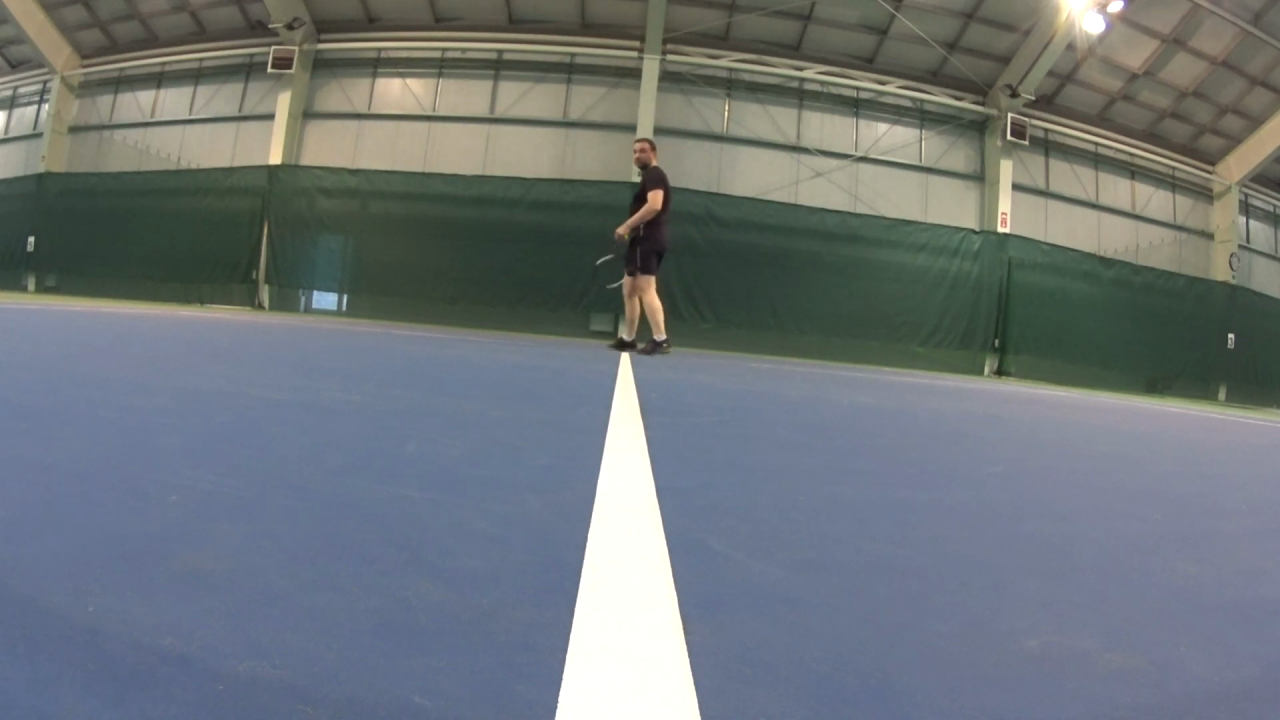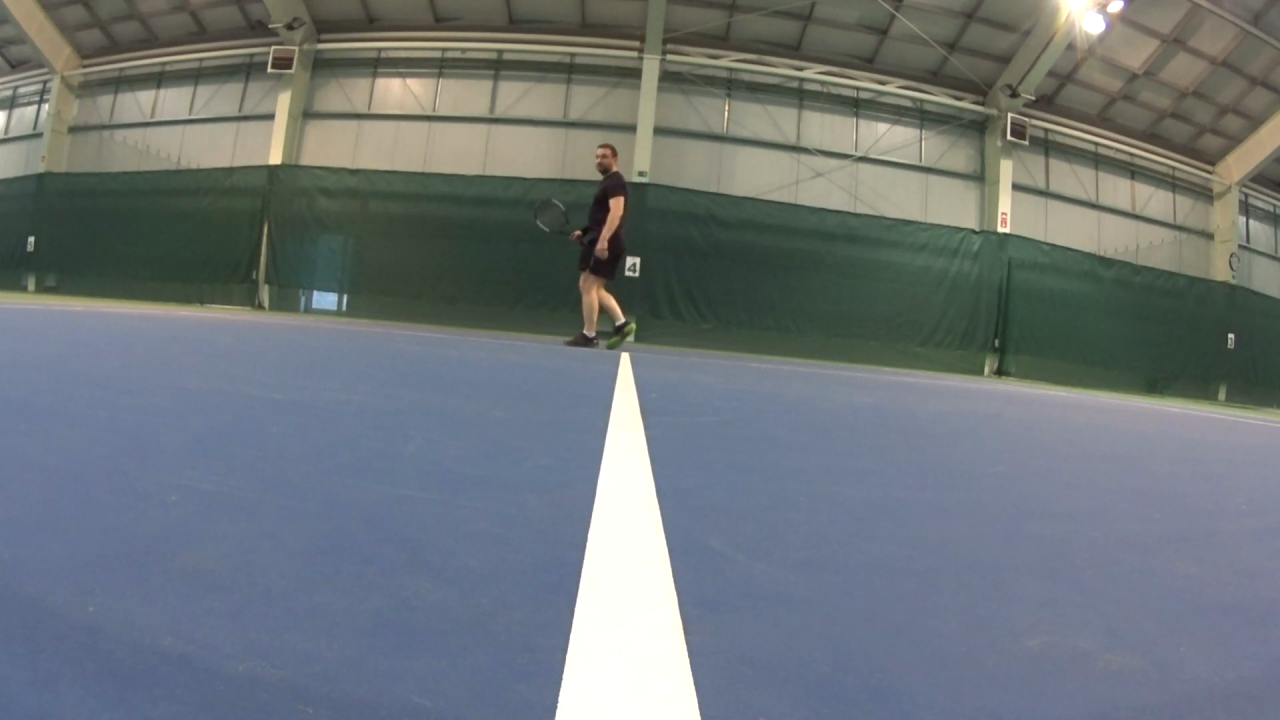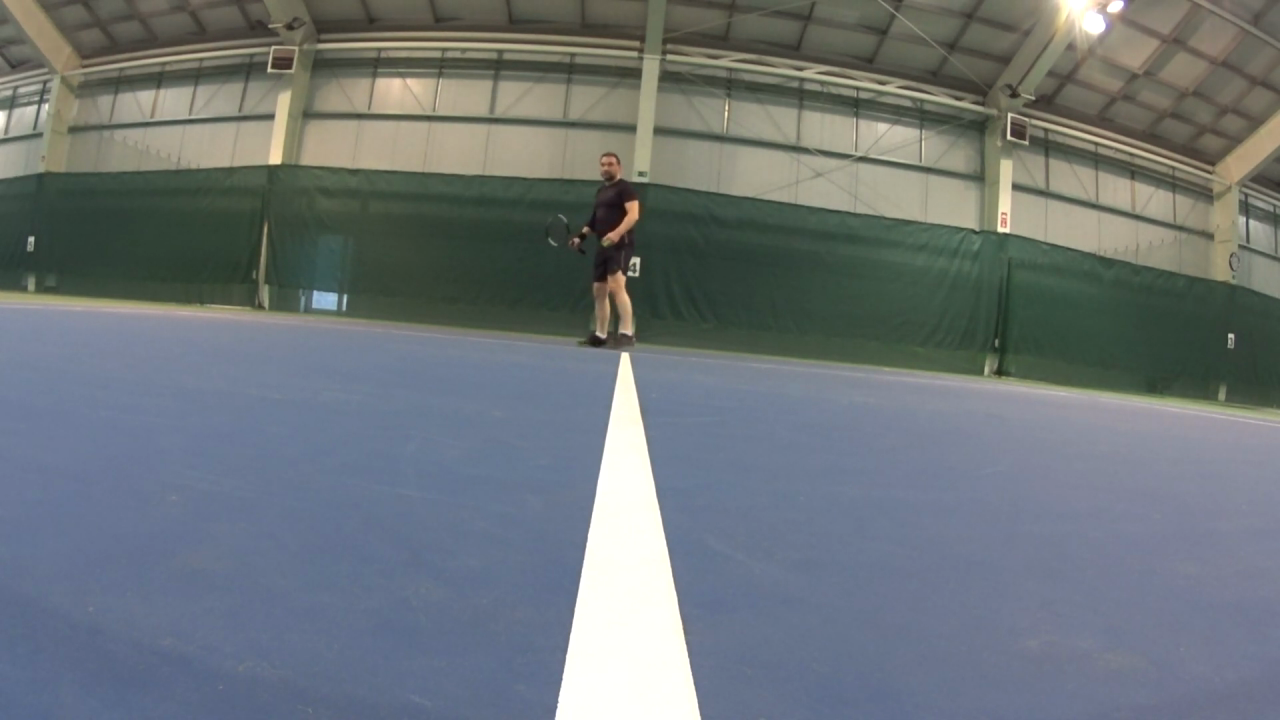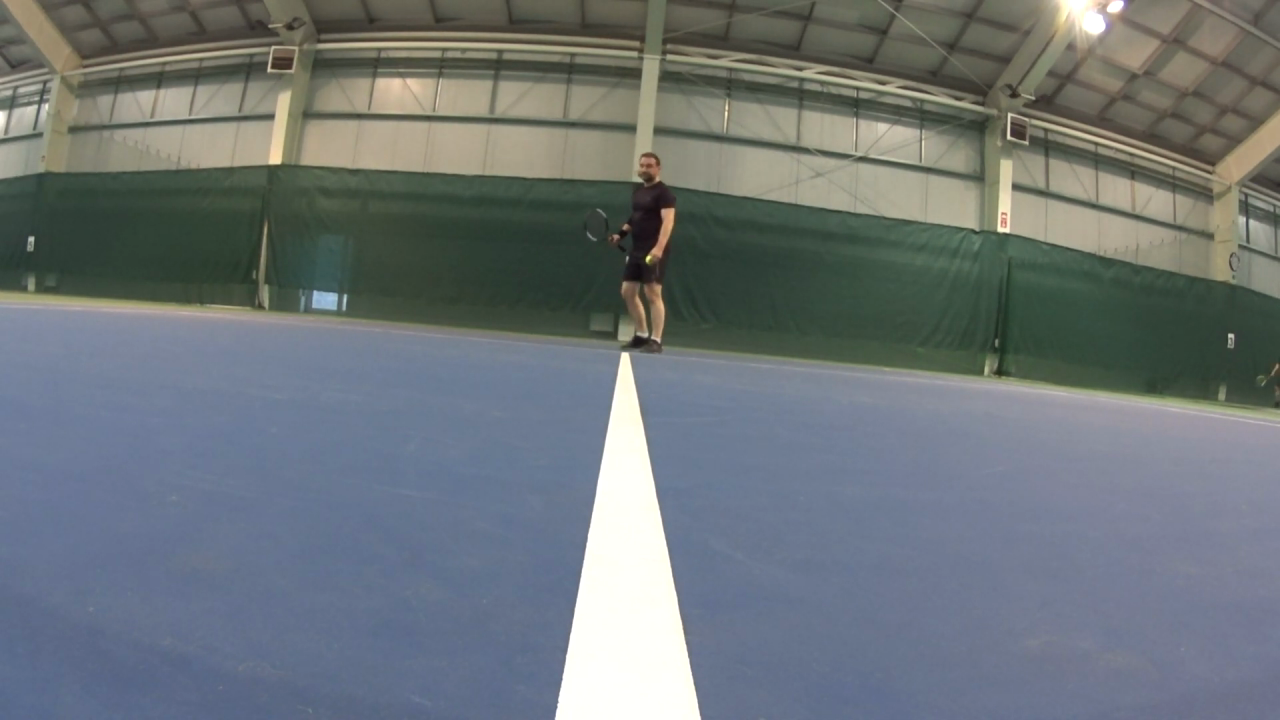
dt=0.7s
person 1, frame 1
left shoulder: (653, 175)
right shoulder: (655, 176)
left elbow: (654, 206)
left wrist: (627, 226)
left hip: (646, 239)
right hip: (652, 240)
left knee: (646, 290)
right knee: (629, 291)
left ankle: (660, 340)
right ankle: (627, 339)
person 1, frame 2
left shoulder: (615, 182)
right shoulder: (609, 182)
left elbow: (616, 212)
left wrist: (602, 239)
right wrist: (584, 231)
left hip: (605, 243)
right hip: (610, 244)
left knee: (587, 286)
right knee: (596, 289)
left ankle: (589, 335)
right ankle: (622, 323)
person 1, frame 3
left shoulder: (625, 188)
right shoulder: (600, 191)
left elbow: (633, 214)
left wrist: (617, 233)
right wrist: (581, 236)
left hip: (620, 245)
right hip: (603, 247)
left knee: (616, 287)
right knee: (599, 291)
left ankle: (626, 334)
right ankle: (600, 335)
person 1, frame 4
left shoulder: (664, 193)
right shoulder: (638, 191)
left elbow: (668, 222)
left wrist: (659, 248)
right wrist: (620, 234)
left hip: (654, 252)
right hip: (637, 250)
left knee: (653, 294)
right knee: (628, 292)
left ankle: (655, 341)
right ankle: (642, 335)
